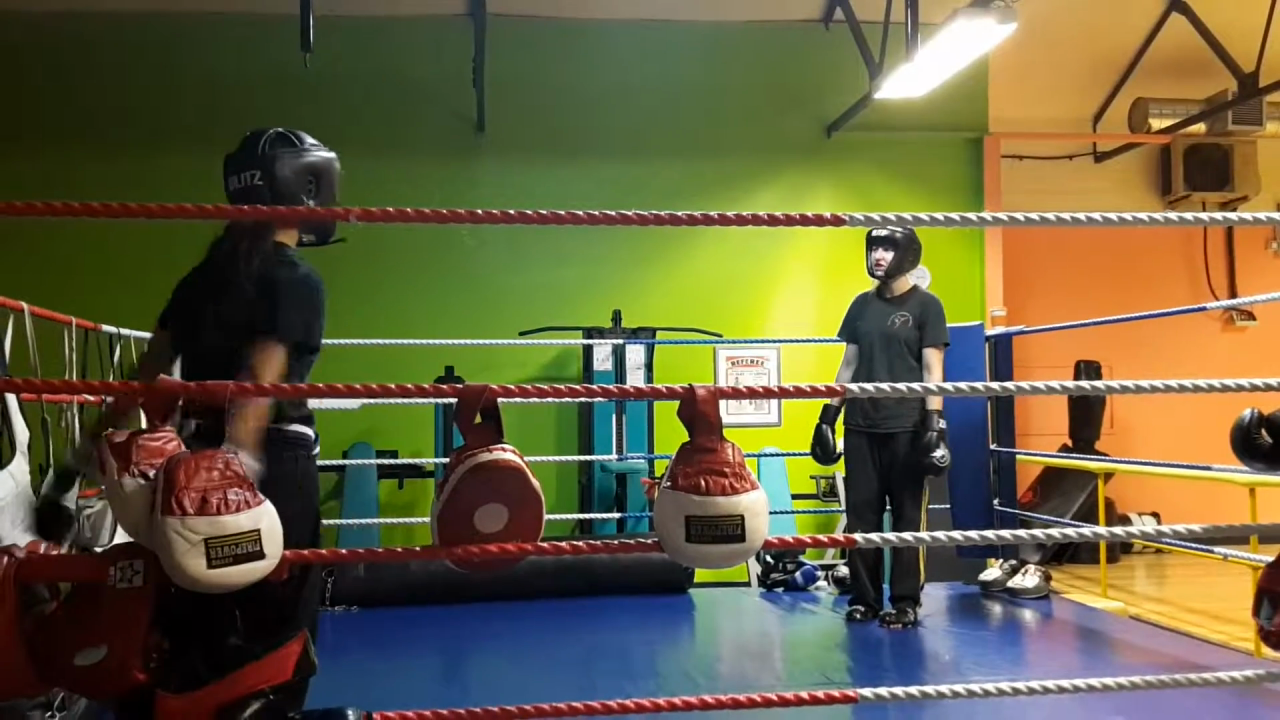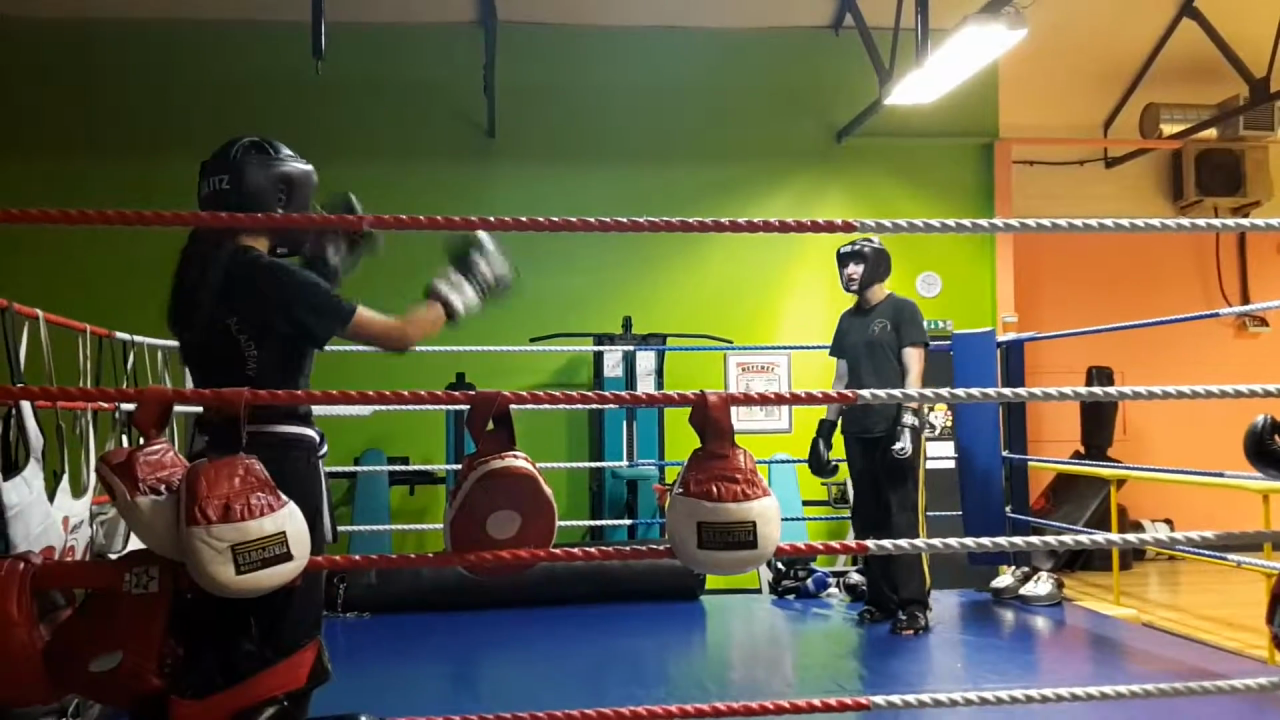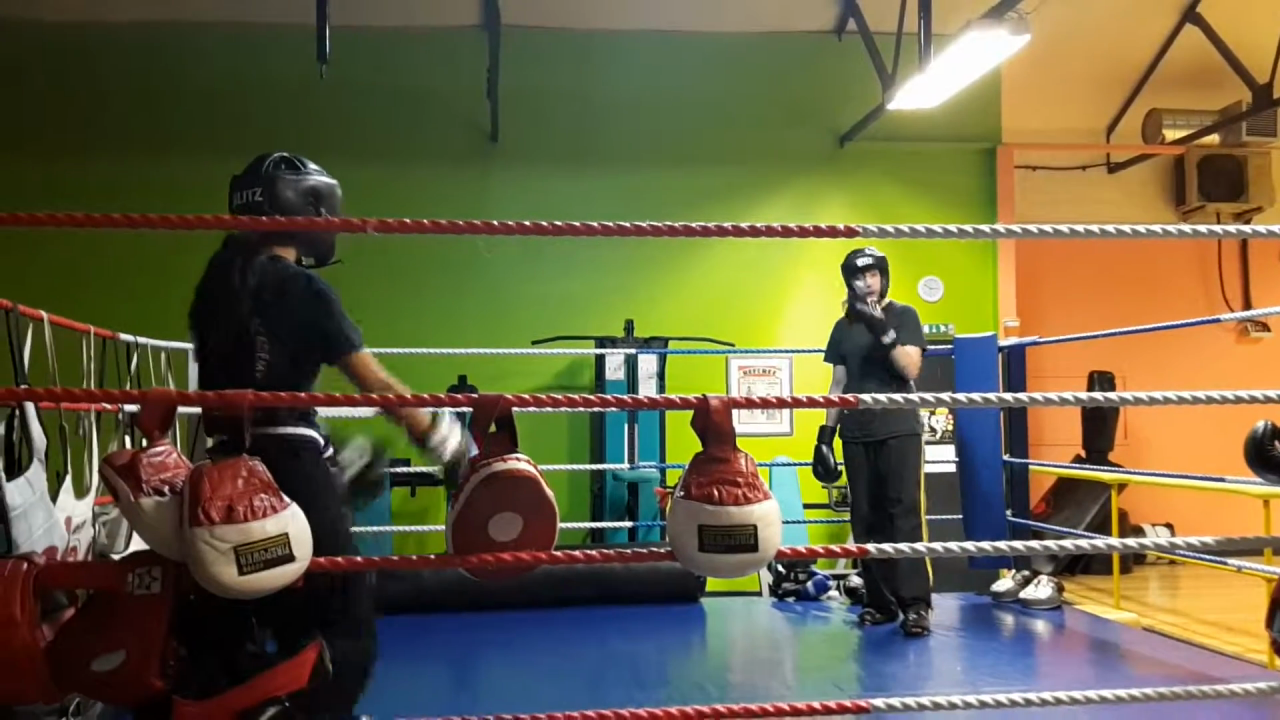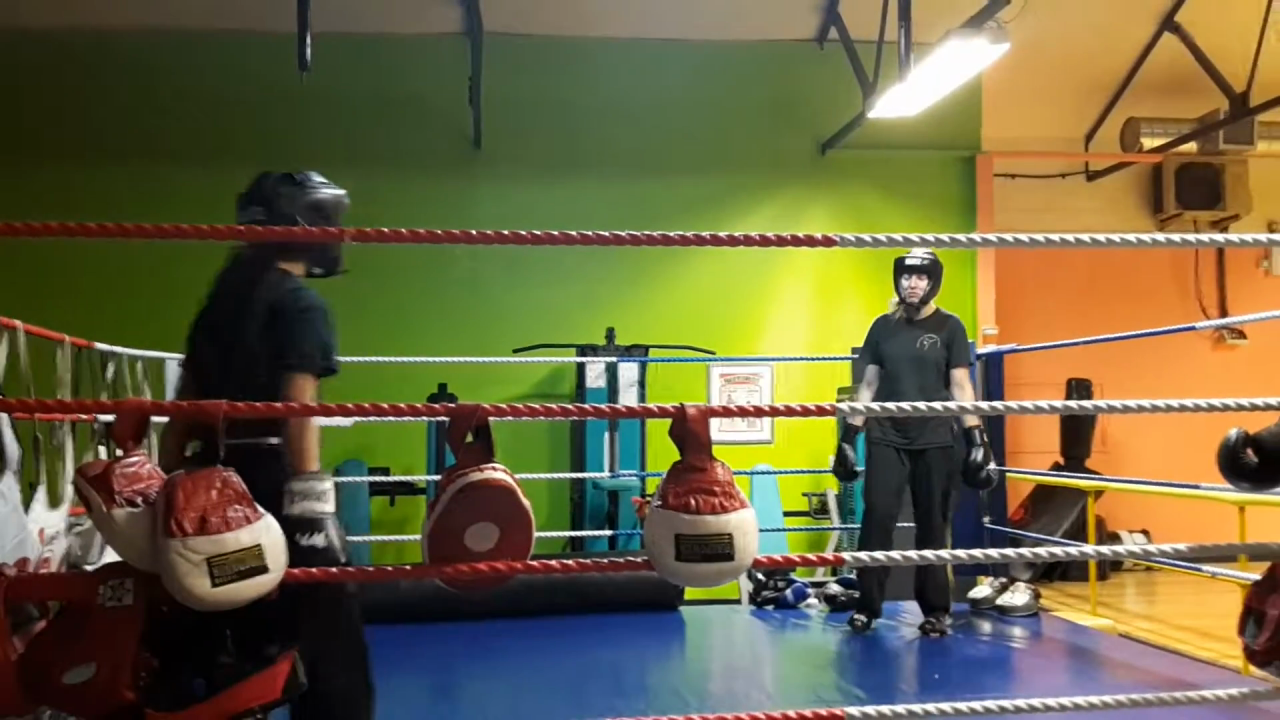
dt=1s
person 1, frame 1
left shoulder: (212, 271)
right shoulder: (296, 281)
left elbow: (150, 369)
right elbow: (257, 386)
left hip: (203, 456)
right hip: (277, 461)
left knee: (202, 623)
right knee: (279, 624)
person 1, frame 2
left shoulder: (201, 278)
right shoulder: (278, 280)
right elbow: (397, 333)
left wrist: (328, 263)
right wrist: (462, 283)
left hip: (218, 462)
right hip: (280, 464)
left knee: (215, 623)
right knee: (285, 629)
person 1, frame 3
left shoulder: (219, 287)
right shoulder: (301, 289)
right elbow: (372, 382)
left wrist: (339, 456)
right wrist: (442, 435)
left hip: (226, 466)
right hip: (289, 468)
left knee: (221, 630)
right knee: (343, 630)
person 1, frame 4
left shoulder: (221, 304)
right shoulder: (300, 307)
left elbow: (183, 414)
right elbow: (295, 412)
right wrist: (313, 513)
right hip: (268, 483)
left knee: (223, 649)
right knee: (328, 648)
person 2, frame 1
left shoulder: (925, 305)
right shoulder: (862, 304)
left elbow: (933, 370)
left wrist: (934, 426)
right wrist: (829, 415)
left hip: (905, 427)
right hip: (860, 426)
left knee: (907, 517)
right knee: (860, 515)
left ankle: (904, 601)
right ankle: (863, 598)
person 2, frame 2
left shoulder: (902, 310)
right shoulder: (848, 320)
left elbow: (914, 370)
left wrist: (907, 422)
right wrist: (825, 429)
left hip: (895, 429)
right hip: (858, 431)
left knee: (903, 516)
right knee: (867, 518)
left ankle: (914, 606)
right ankle: (881, 599)
person 2, frame 3
left shoulder: (902, 316)
right shoulder: (844, 327)
left elbow: (910, 368)
left wrist: (881, 328)
right wrist: (826, 435)
left hip: (899, 429)
right hip: (857, 434)
left knee: (904, 514)
right knee: (866, 518)
left ankle: (916, 604)
right ankle: (880, 601)
person 2, frame 4
left shoulder: (949, 327)
right shoulder: (883, 326)
left elbow: (961, 386)
right elbow: (869, 384)
left wrist: (976, 438)
right wrist: (849, 435)
left hip: (935, 441)
right hip: (886, 437)
left knee: (933, 526)
right knee: (877, 517)
left ankle: (936, 610)
right ankle: (868, 603)
